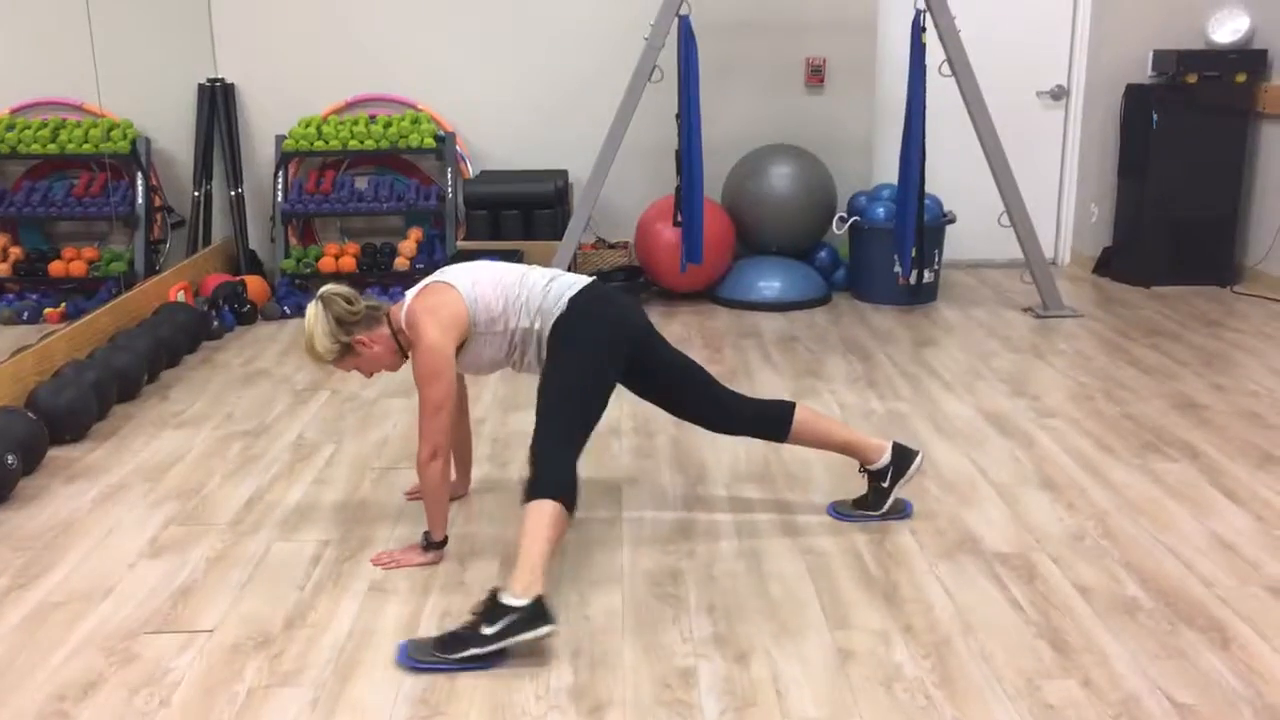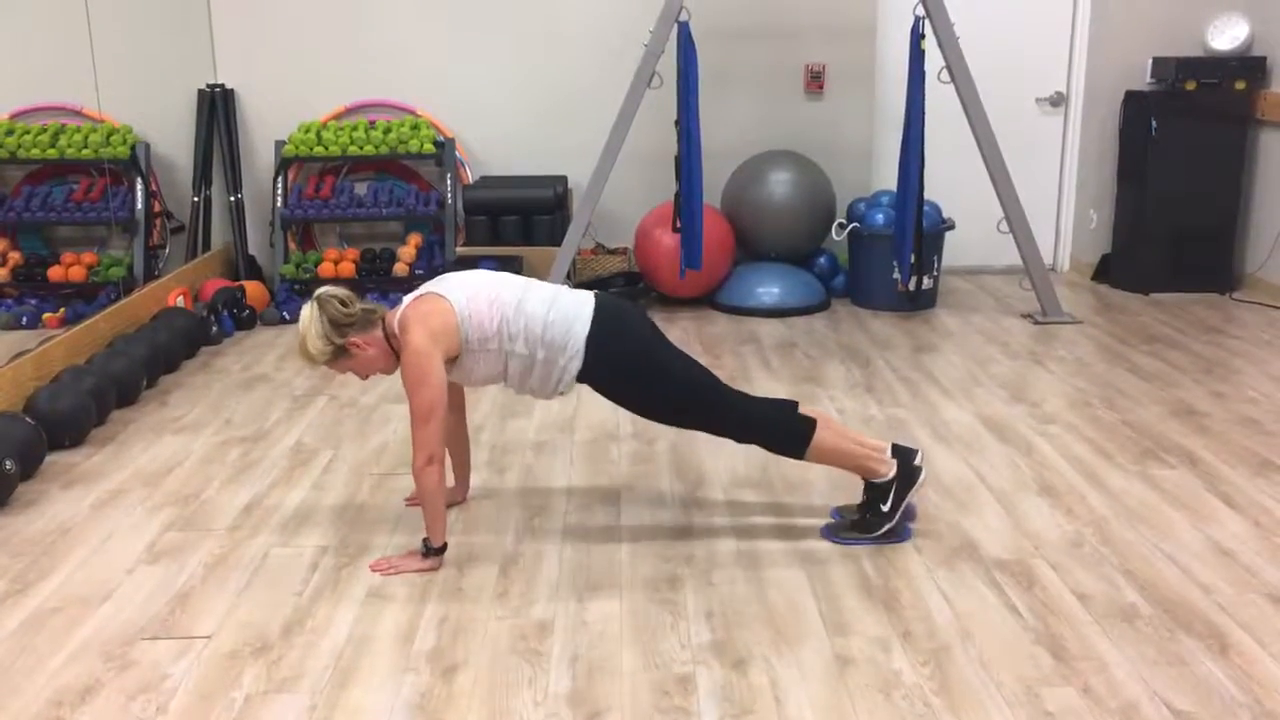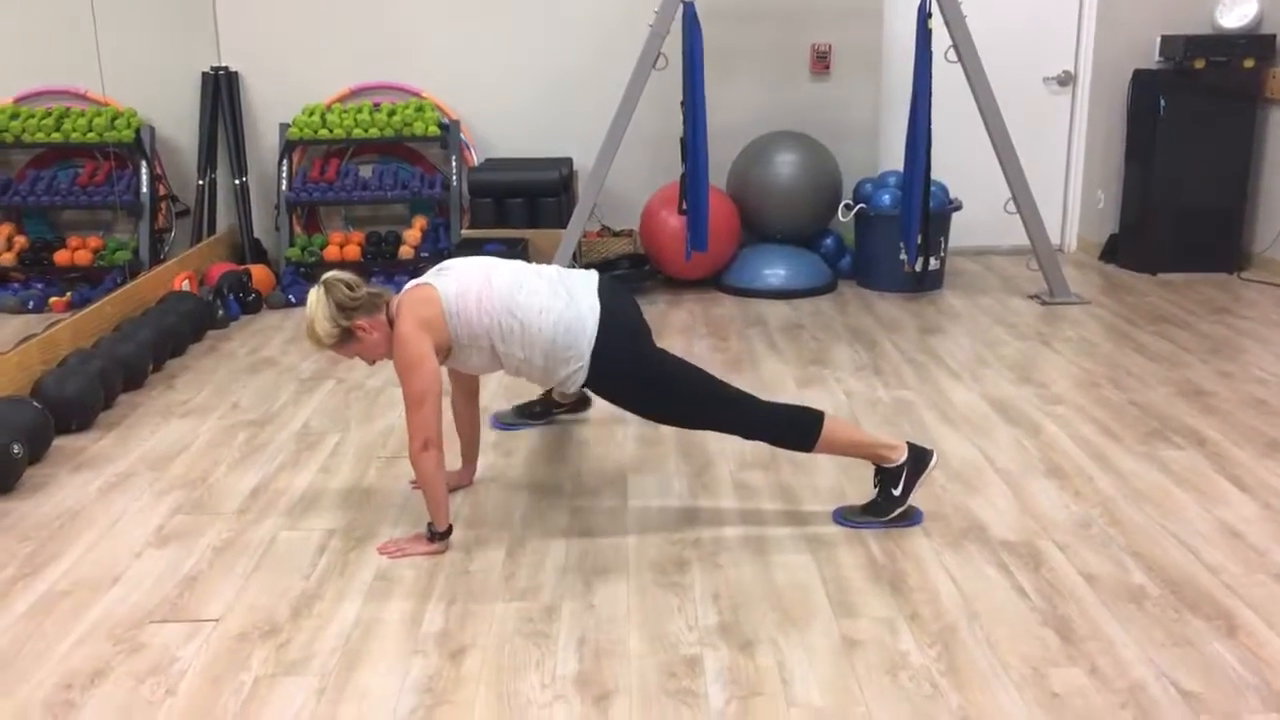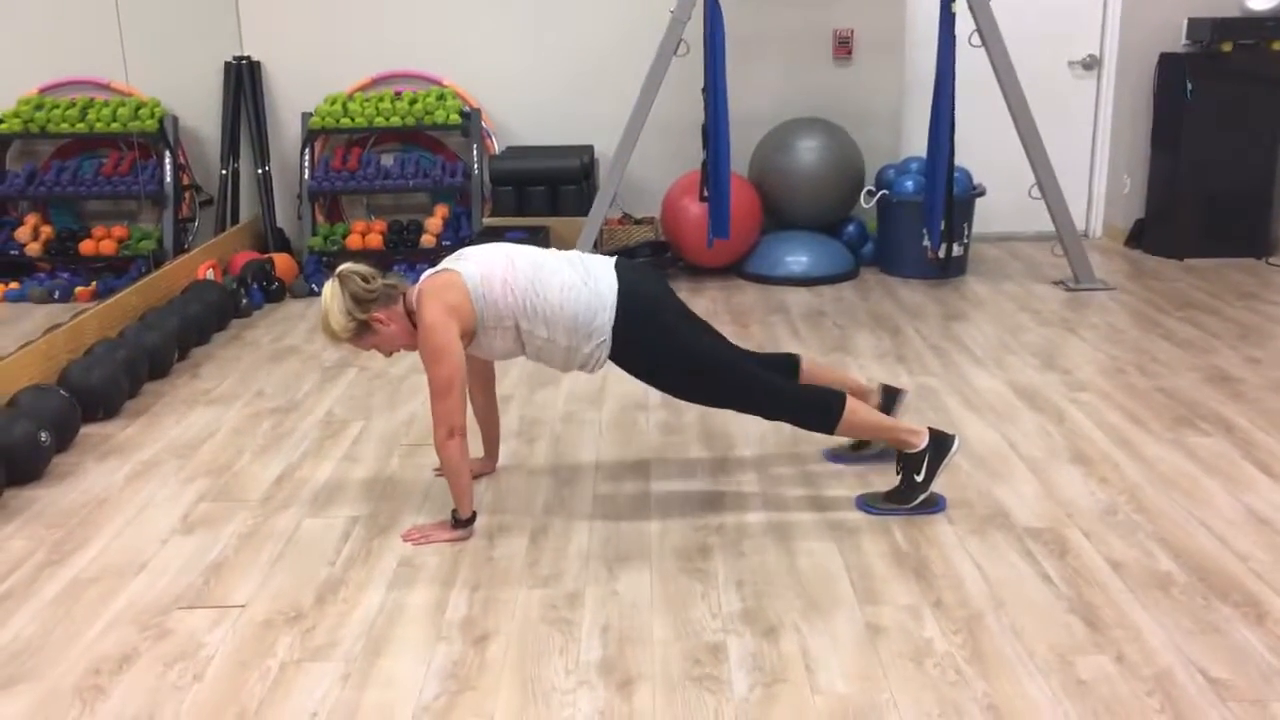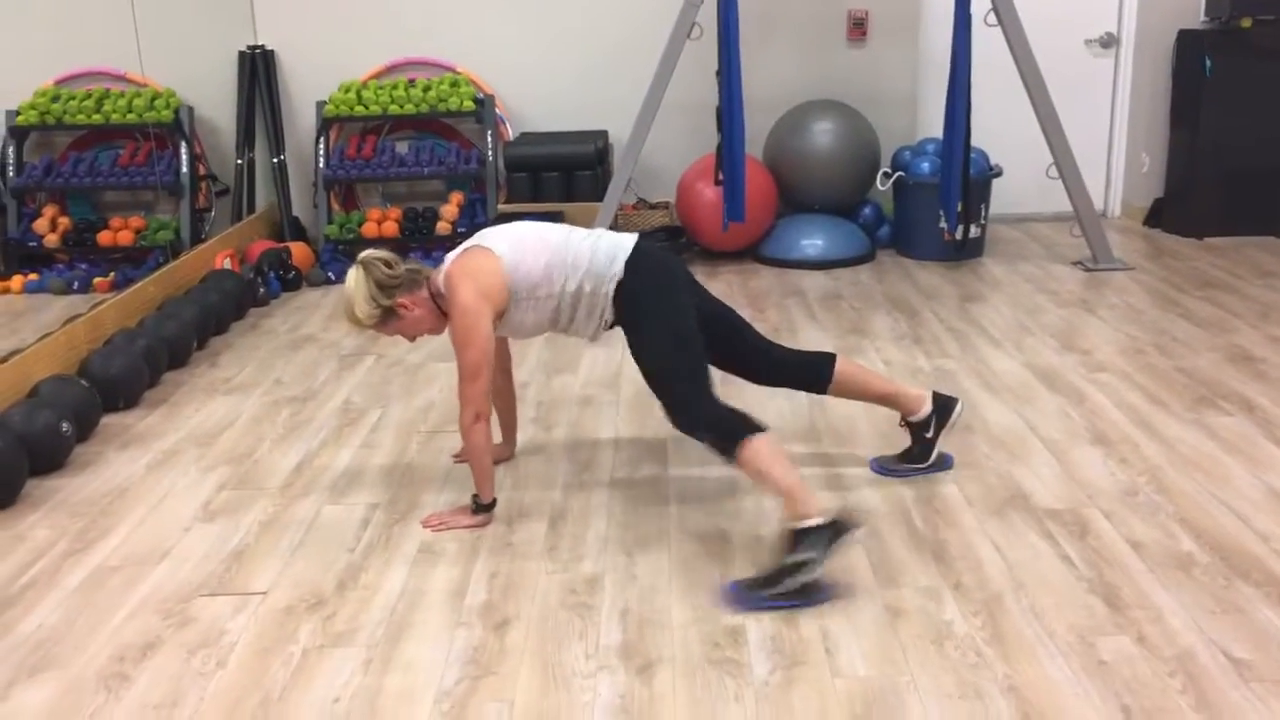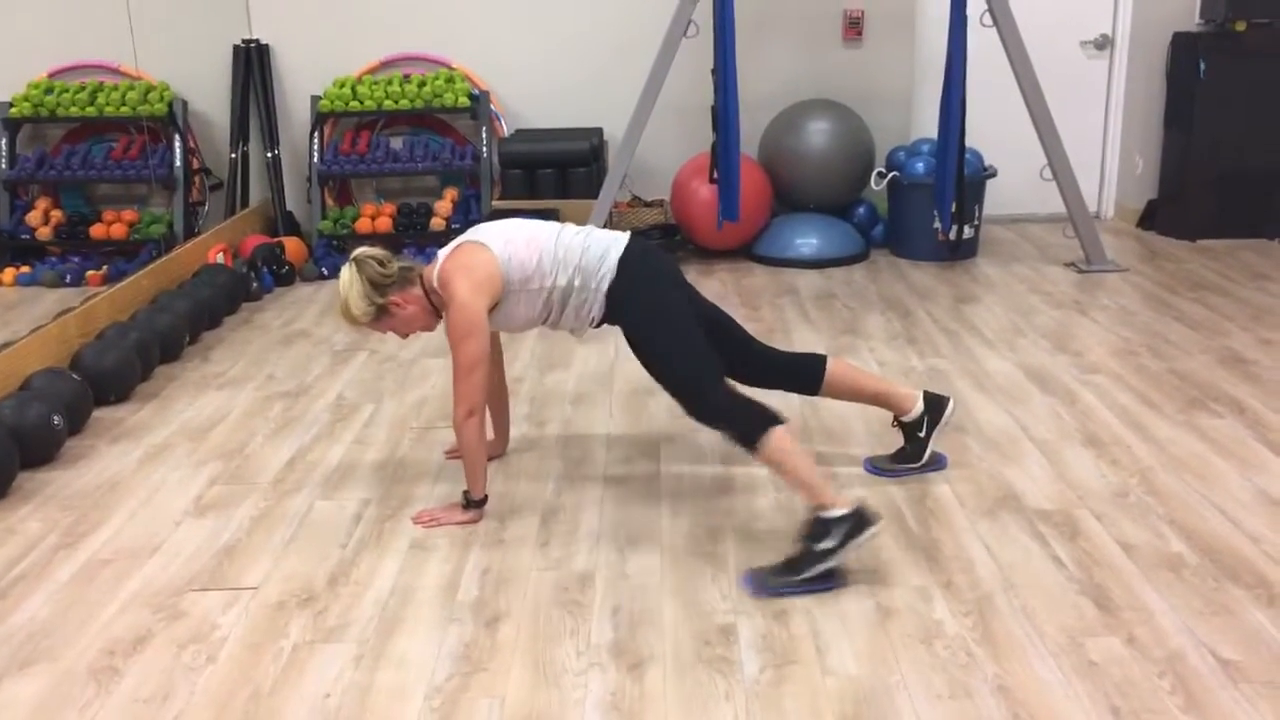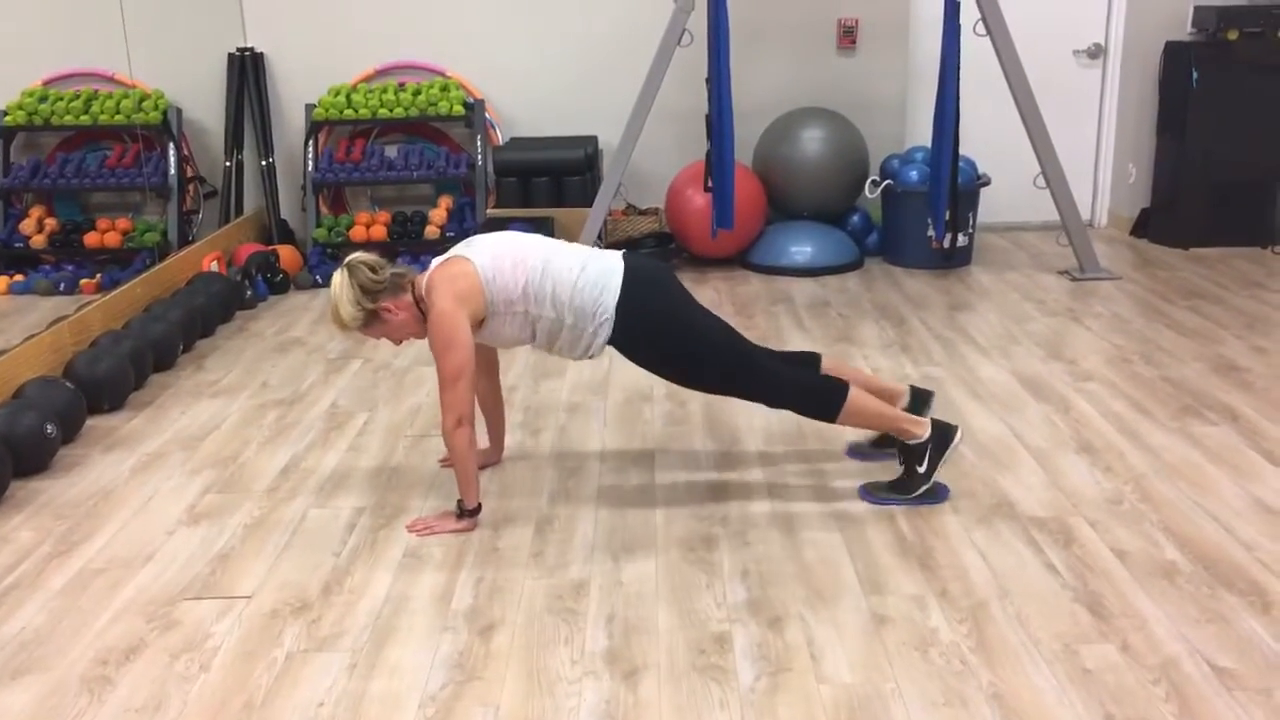
dt=0.7s
person 1, frame 1
left shoulder: (426, 328)
right shoulder: (418, 313)
left elbow: (431, 446)
right elbow: (456, 409)
left wrist: (432, 542)
right wrist: (460, 481)
left hip: (584, 321)
right hip: (600, 315)
left knee: (552, 459)
right knee: (726, 411)
left ankle: (519, 604)
right ankle: (883, 455)
person 1, frame 2
left shoulder: (417, 337)
right shoulder: (420, 319)
left elbow: (426, 454)
right elbow: (453, 411)
left wrist: (432, 548)
right wrist: (460, 487)
left hip: (600, 345)
right hip: (600, 325)
left knee: (730, 416)
right knee: (730, 409)
left ankle: (884, 472)
right ankle: (885, 451)
person 1, frame 3
left shoulder: (410, 327)
right shoulder: (428, 298)
left elbow: (424, 442)
right elbow: (464, 382)
left wrist: (437, 532)
right wrist: (466, 471)
left hip: (599, 344)
right hip: (598, 302)
left knee: (734, 414)
left ankle: (896, 457)
right ankle: (564, 393)
person 1, frame 4
left shoulder: (433, 313)
right shoulder: (447, 290)
left elbow: (448, 428)
right elbow: (480, 378)
left wrist: (461, 518)
right wrist: (489, 458)
left hip: (620, 319)
right hip: (622, 287)
left knee: (753, 391)
right knee: (736, 365)
left ankle: (916, 442)
right ankle: (874, 395)
person 1, frame 5
left shoulder: (463, 292)
right shoulder: (463, 275)
left elbow: (474, 409)
right elbow: (499, 368)
left wrist: (481, 504)
right wrist: (507, 443)
left hip: (638, 278)
right hip: (642, 276)
left knee: (692, 408)
right knee: (769, 364)
left ankle: (811, 520)
right ankle: (924, 406)
person 1, frame 6
left shoulder: (458, 287)
right shoulder: (452, 272)
left elbow: (468, 405)
right elbow: (492, 366)
left wrist: (473, 501)
right wrist: (499, 441)
left hip: (629, 278)
right hip: (629, 275)
left knee: (707, 396)
right knee: (761, 365)
left ankle: (834, 513)
right ankle: (913, 406)
person 1, frame 7
left shoulder: (442, 300)
right shoulder: (455, 279)
left elbow: (456, 415)
right elbow: (485, 366)
left wrist: (467, 509)
right wrist: (495, 448)
left hip: (629, 309)
right hip: (630, 283)
left knee: (763, 382)
right knee: (750, 364)
left ankle: (920, 434)
right ankle: (900, 393)
